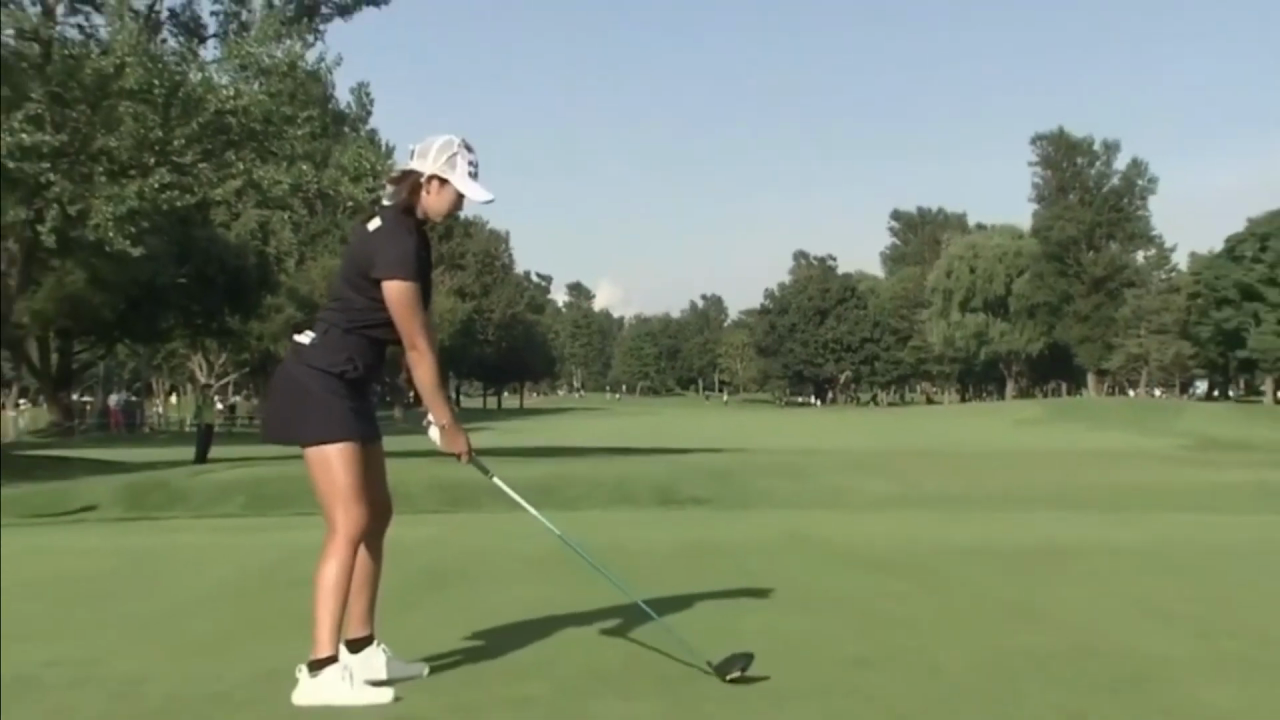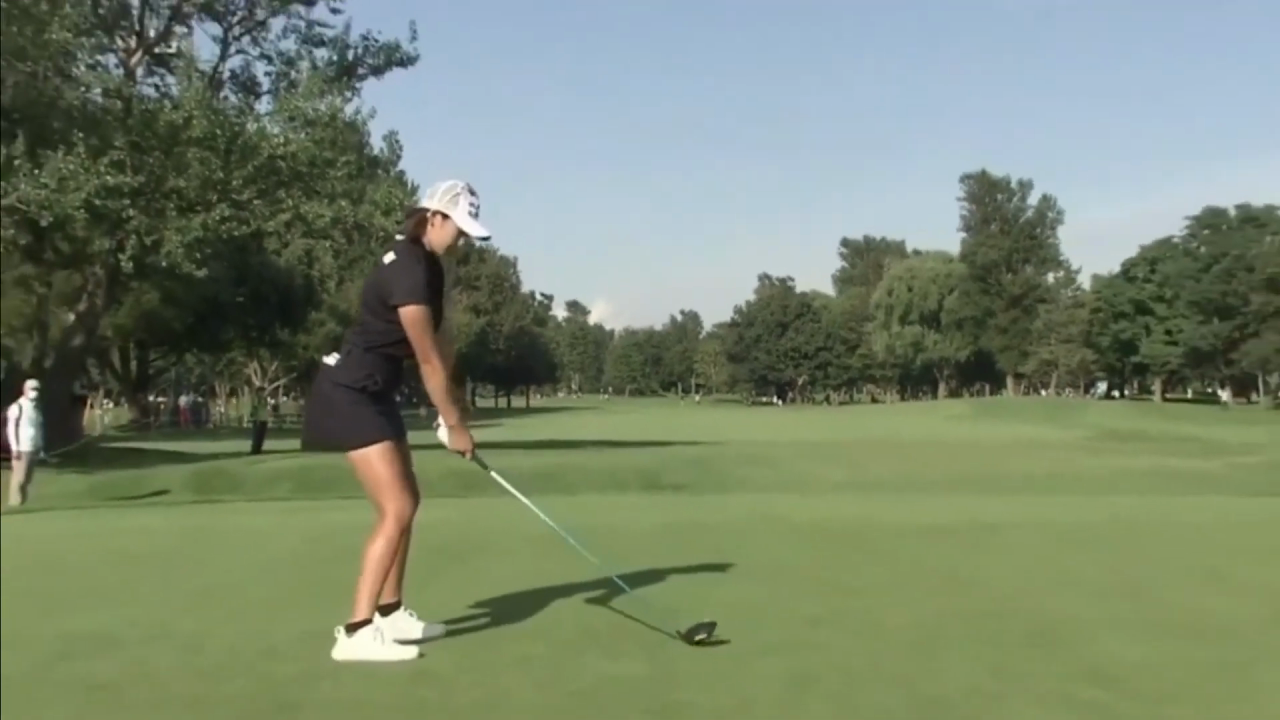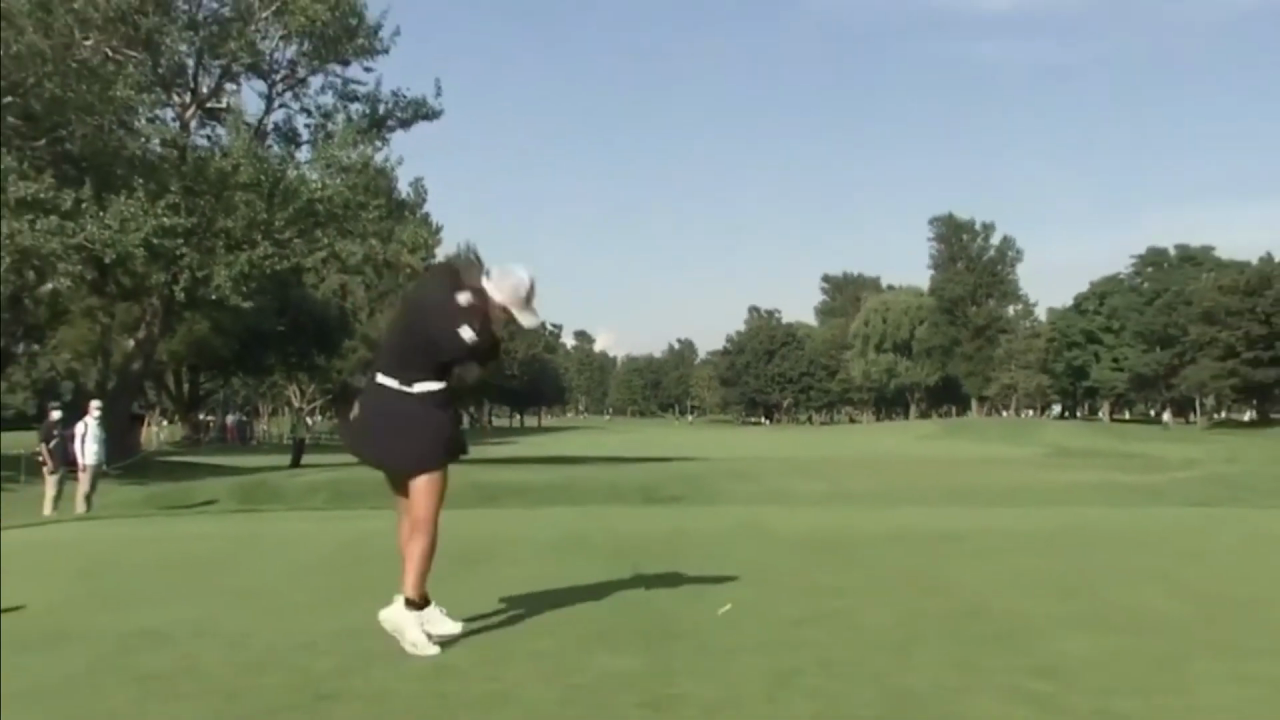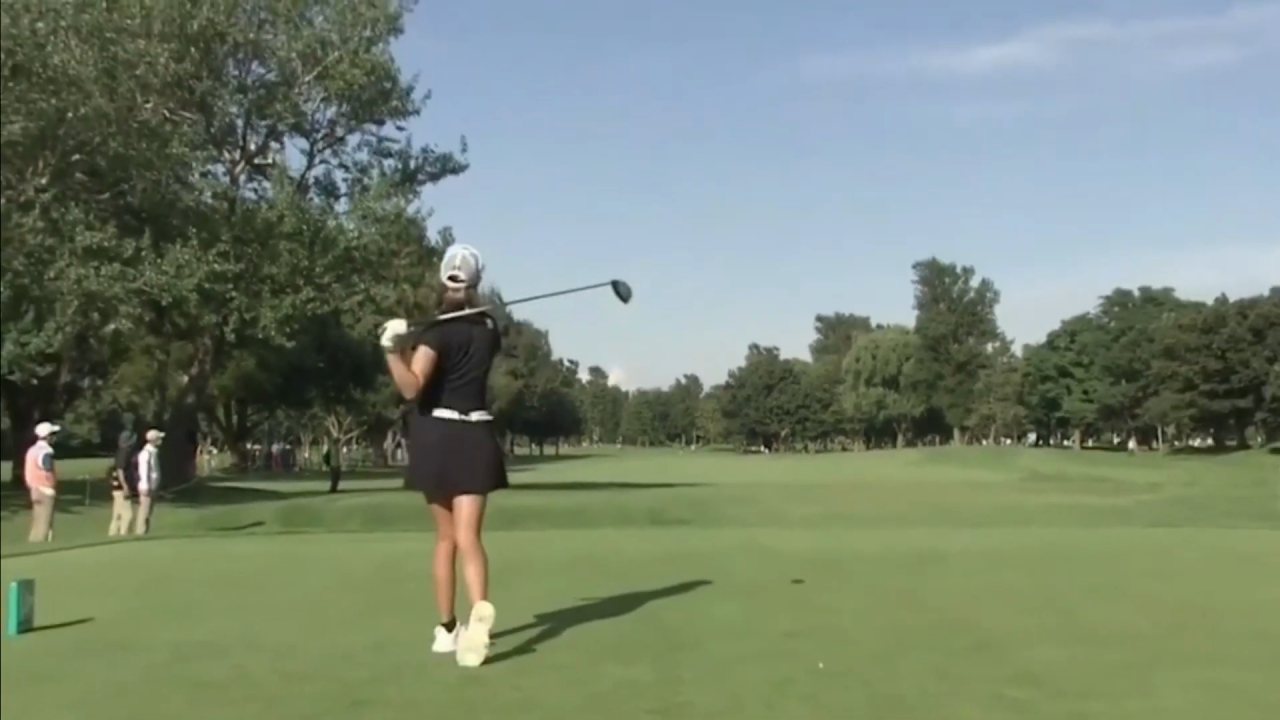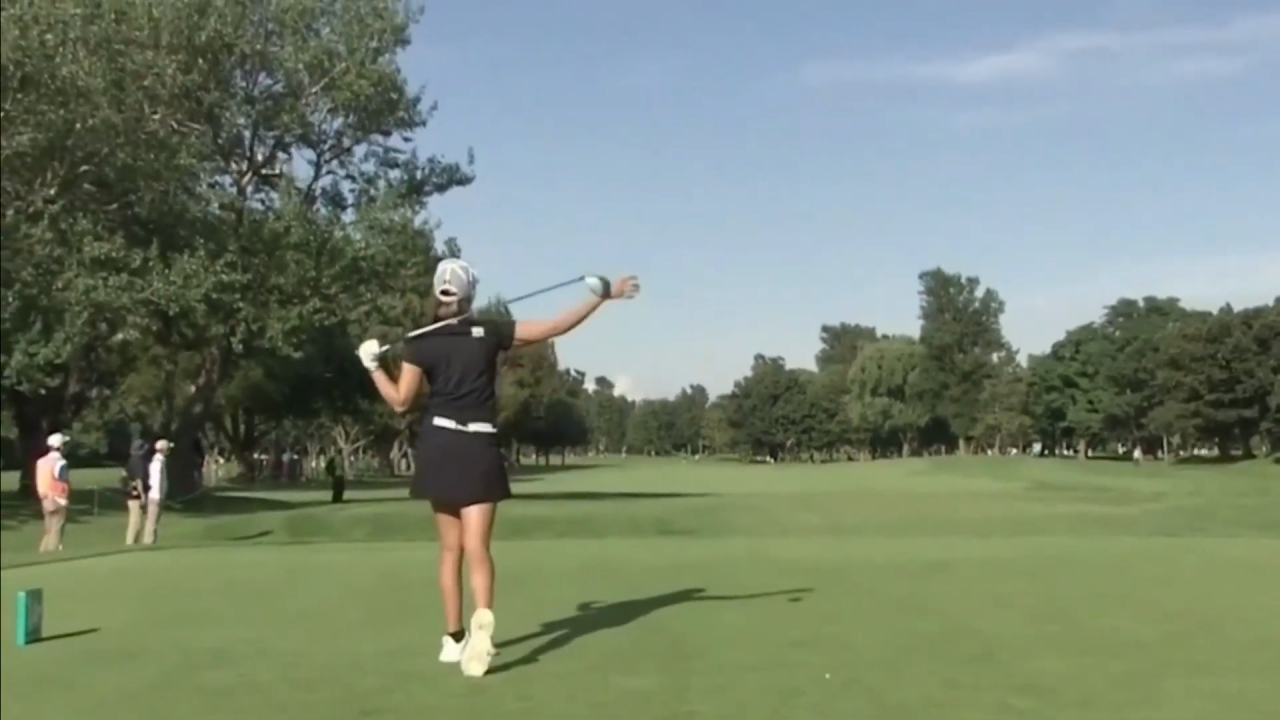
dt=1s
person 1, frame 1
left shoulder: (403, 230)
right shoulder: (396, 240)
left elbow: (416, 337)
right elbow: (417, 345)
left wrist: (439, 414)
right wrist: (447, 423)
left hip: (345, 384)
right hip: (320, 382)
left knee: (375, 514)
right knee: (350, 523)
left ankle: (360, 651)
right ankle: (321, 671)
person 1, frame 2
left shoulder: (429, 266)
right shoulder: (406, 270)
left elbow: (441, 346)
right elbow: (428, 360)
left wrist: (450, 413)
right wrist: (455, 423)
left hip: (373, 395)
right hip: (348, 395)
left knee: (406, 502)
right knee: (396, 510)
left ankle: (389, 613)
person 1, frame 3
left shoulder: (443, 277)
right shoulder: (479, 338)
left hip: (377, 402)
right hip: (421, 411)
left knee: (408, 512)
right knee: (424, 519)
left ankle: (420, 607)
right ankle: (408, 607)
person 1, frame 4
left shoulder: (437, 328)
right shoulder: (489, 328)
left elbow: (411, 388)
left wrist: (391, 347)
left hip: (437, 434)
right hip: (476, 435)
left knee: (444, 538)
right knee: (467, 537)
left ankle: (446, 628)
right ankle: (479, 612)
person 1, frame 5
left shoulder: (421, 342)
right shoulder: (489, 333)
left elbow: (400, 401)
right elbow: (557, 326)
left wrist: (372, 364)
right wrist: (603, 294)
left hip: (438, 446)
right hip: (479, 448)
left knee: (450, 548)
right knee: (476, 547)
left ankle: (454, 637)
